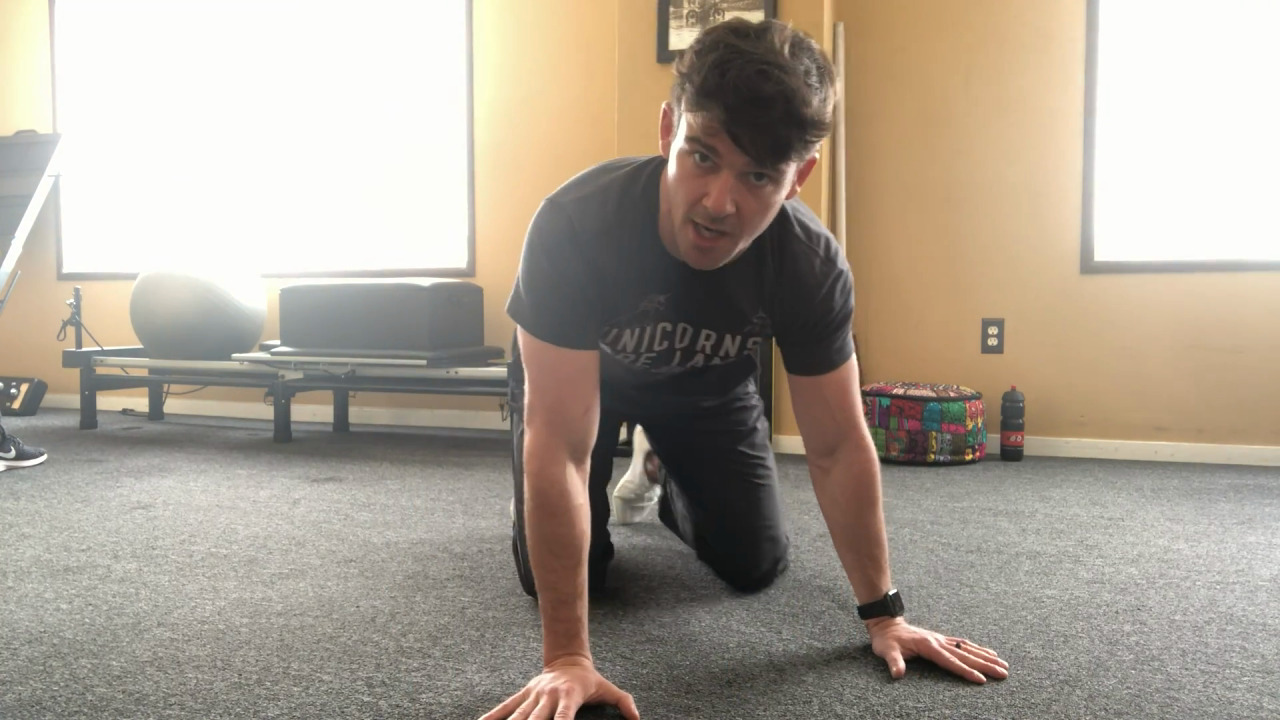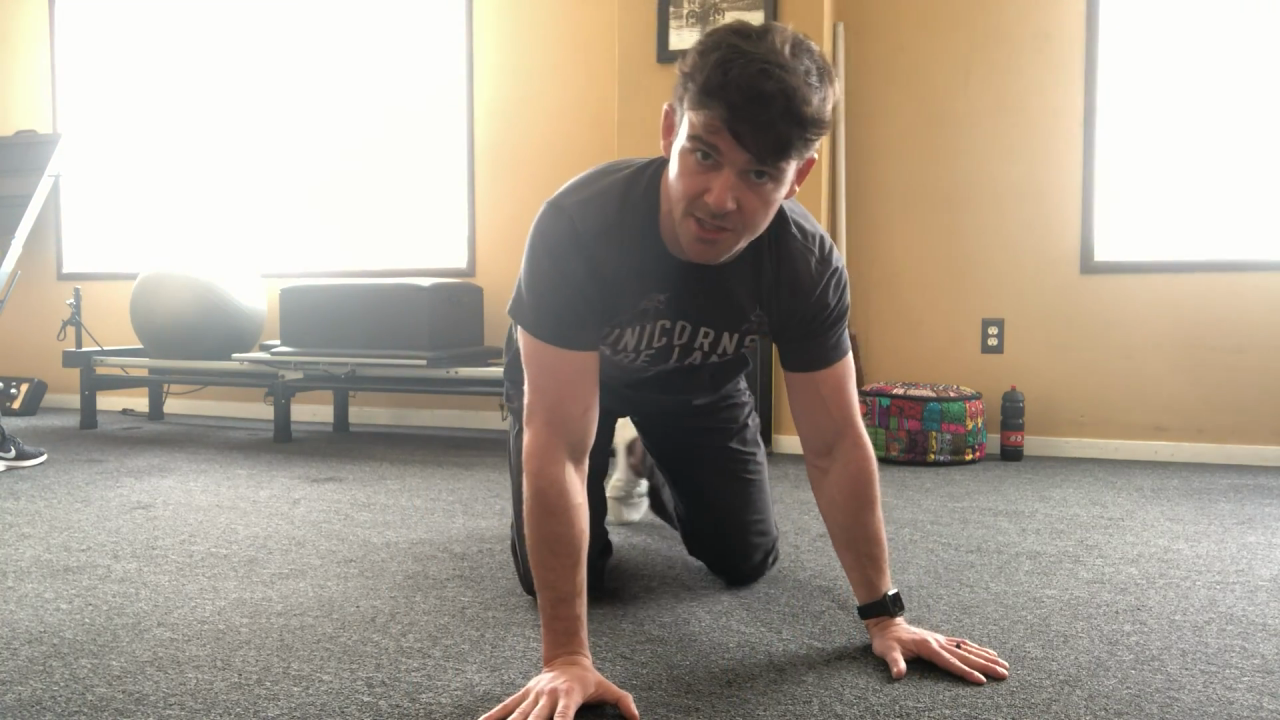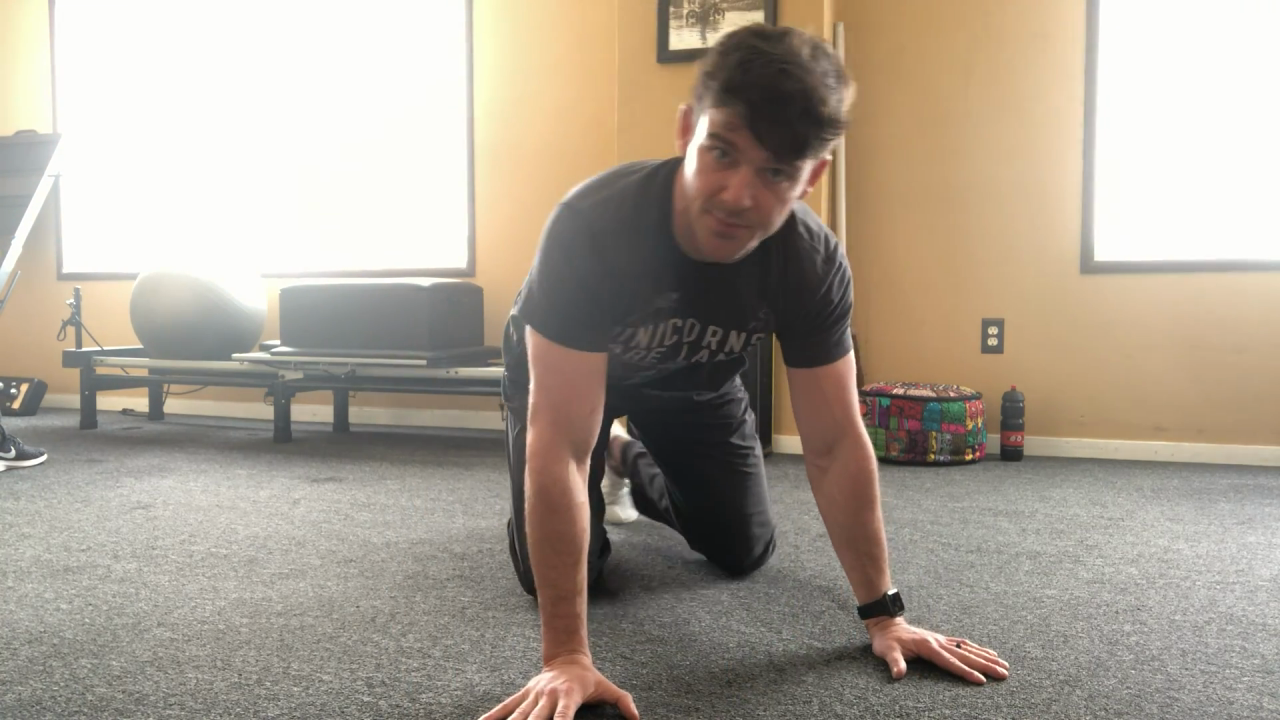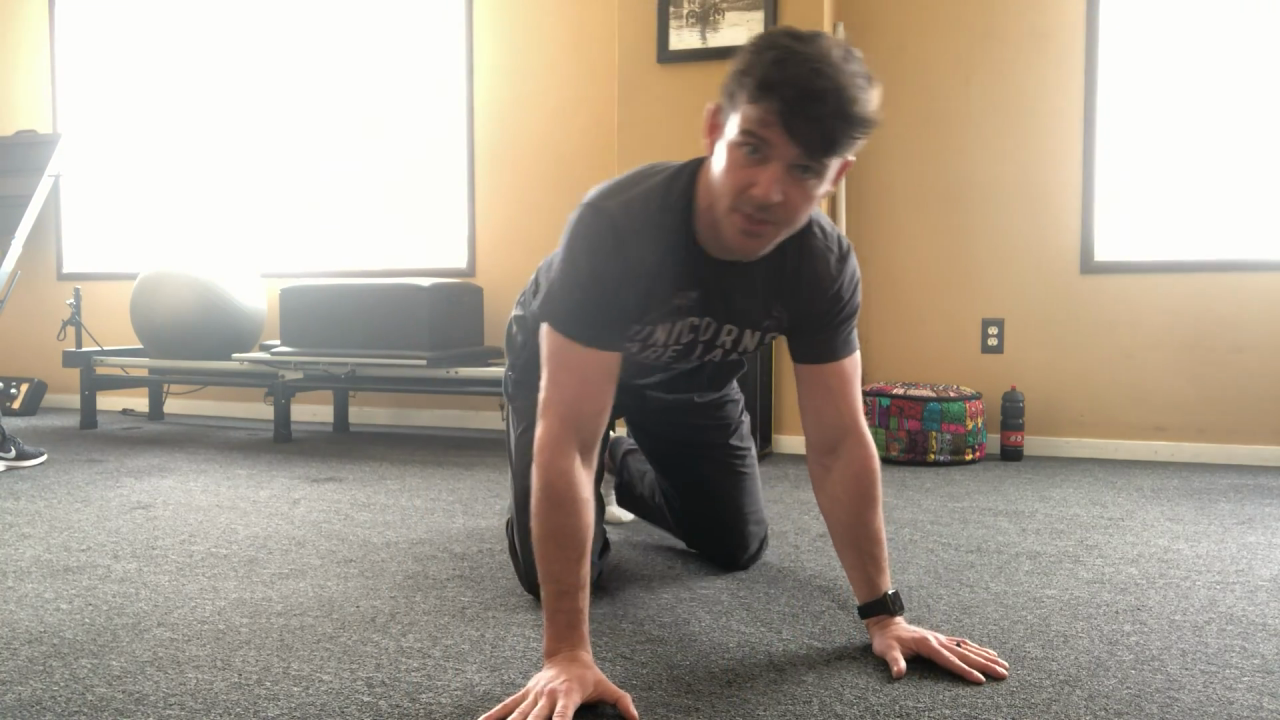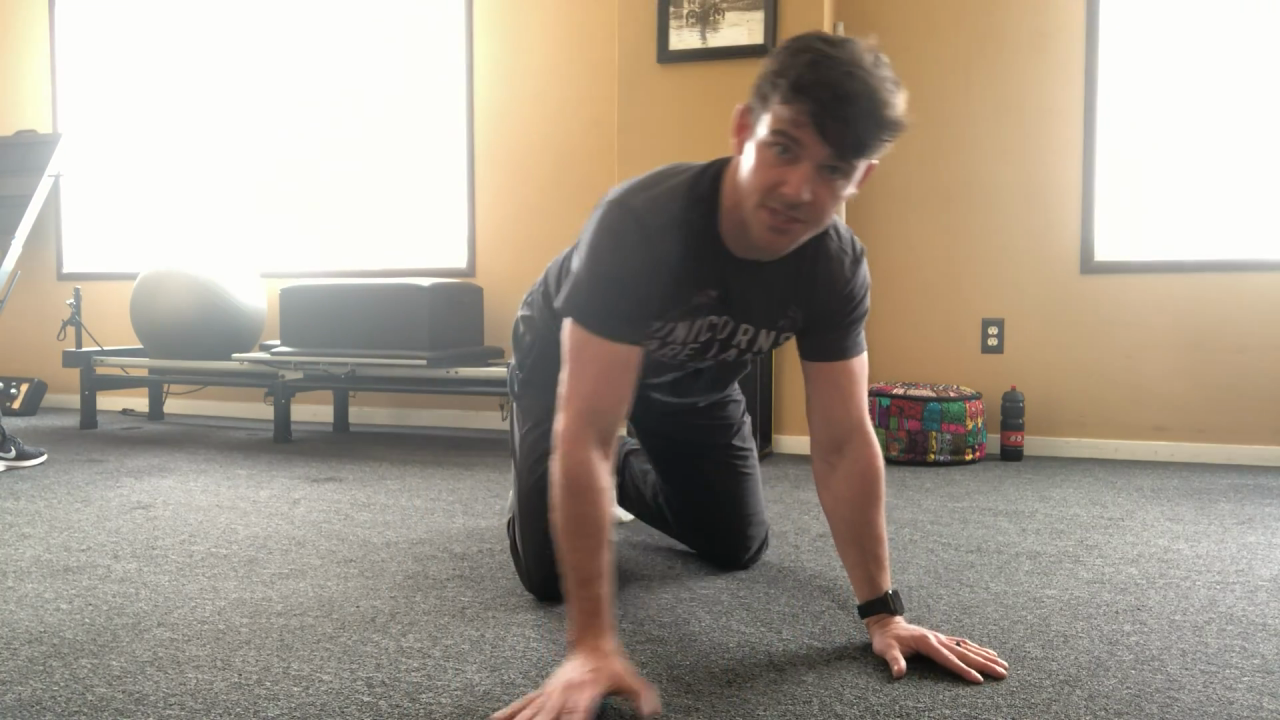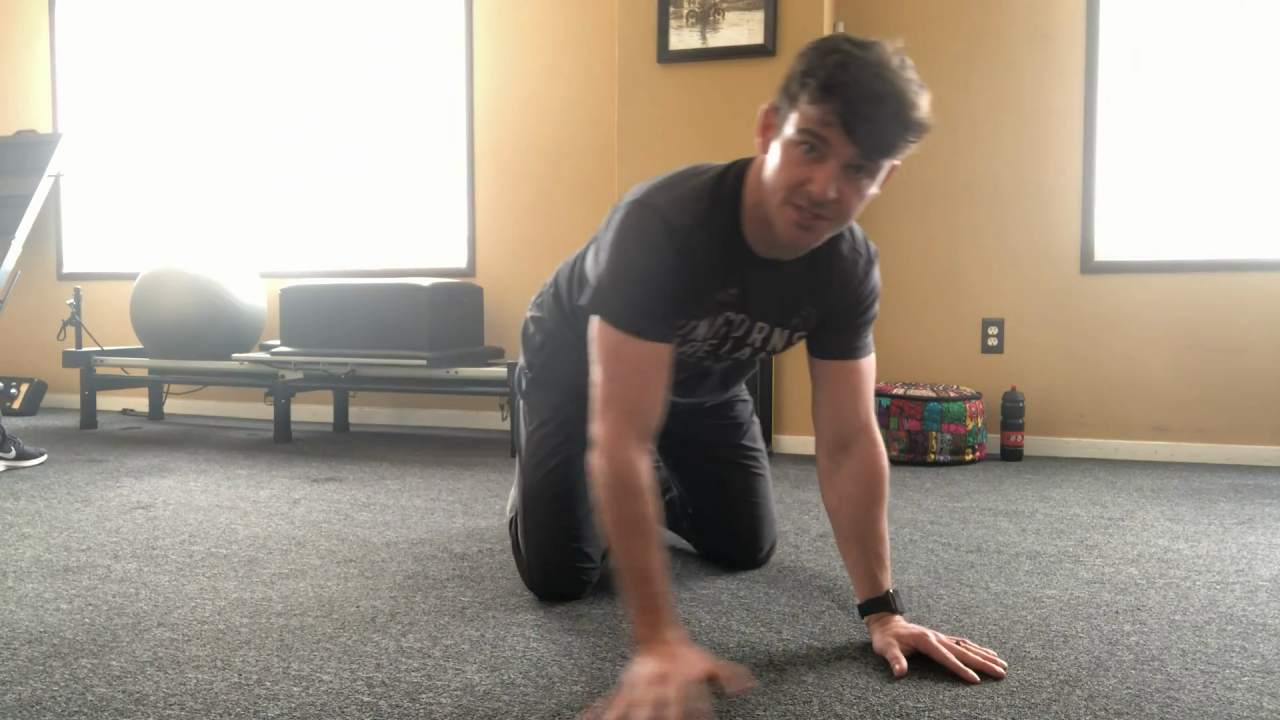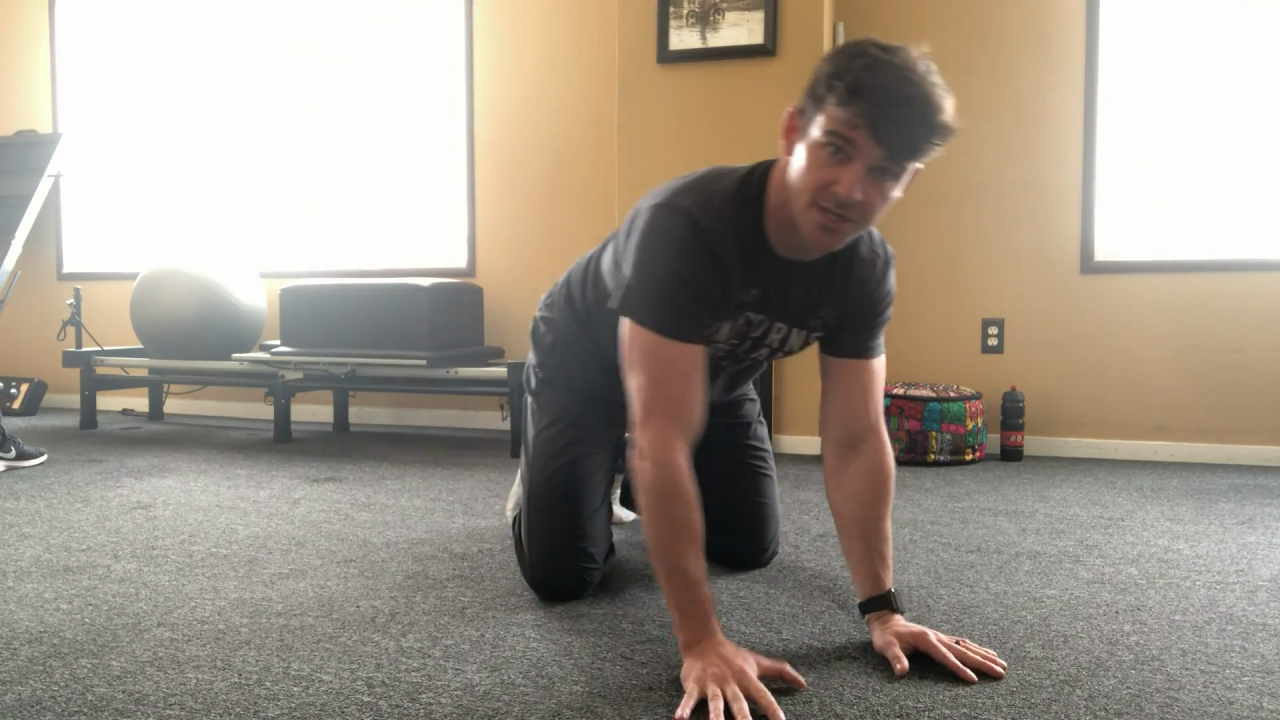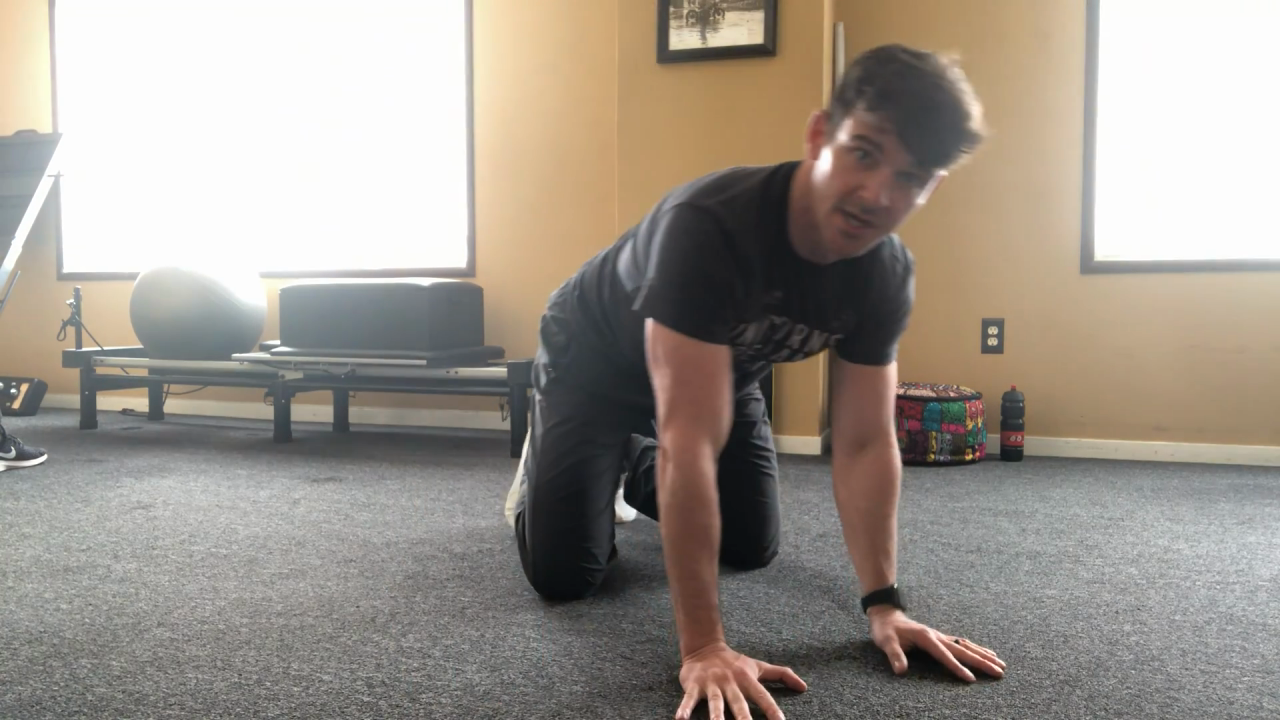
dt=0.1s
person 1, frame 1
left shoulder: (809, 262)
right shoulder: (576, 224)
left elbow: (837, 446)
right elbow: (561, 445)
left wrist: (881, 612)
right wrist: (566, 658)
left hip: (704, 382)
right hip: (580, 371)
left knee: (754, 566)
right knee: (552, 574)
left ankle: (666, 477)
person 1, frame 2
left shoulder: (805, 262)
right shoulder: (577, 224)
left elbow: (834, 445)
right elbow: (557, 446)
left wrist: (882, 613)
right wrist: (566, 657)
left hip: (696, 379)
right hip: (560, 368)
left knee: (747, 561)
right knee: (555, 571)
left ankle: (653, 473)
person 1, frame 3
left shoulder: (812, 262)
right shoulder: (591, 225)
left elbow: (835, 444)
right elbow: (560, 445)
left wrist: (882, 613)
right wrist: (566, 656)
left hip: (693, 376)
right hip: (562, 367)
left knee: (744, 550)
right knee: (553, 571)
left ankle: (631, 464)
person 1, frame 4
left shoulder: (824, 264)
right shoulder: (615, 225)
left elbow: (839, 445)
right elbow: (566, 444)
left wrist: (881, 612)
right wrist: (568, 653)
left hip: (689, 377)
right hip: (561, 361)
left knee: (737, 547)
right knee: (548, 574)
left ankle: (627, 471)
person 1, frame 5
left shoulder: (837, 266)
right shoulder: (638, 224)
left elbow: (844, 445)
right elbow: (585, 437)
left wrist: (881, 611)
right wrist: (592, 644)
left hip: (693, 379)
right hip: (566, 360)
left knee: (738, 547)
right knee: (552, 575)
left ankle: (632, 472)
right ankle: (552, 489)
person 1, frame 6
left shoulder: (848, 266)
right shoulder: (660, 224)
left elbow: (847, 444)
right elbow: (617, 436)
left wrist: (881, 610)
right wrist: (658, 639)
left hip: (702, 374)
right hip: (575, 360)
left knee: (747, 548)
right knee: (559, 573)
left ankle: (630, 486)
right ankle: (538, 471)
person 1, frame 7
left shoulder: (866, 269)
right shoulder: (687, 225)
left elbow: (857, 443)
right elbow: (663, 441)
left wrist: (882, 609)
right wrist: (701, 642)
left hip: (713, 376)
right hip: (584, 359)
left knee: (752, 547)
right knee: (562, 573)
left ankle: (629, 481)
right ankle: (539, 472)
person 1, frame 8
left shoulder: (885, 274)
right shoulder: (709, 223)
left elbow: (864, 444)
right elbow: (689, 442)
left wrist: (885, 602)
right wrist: (703, 647)
left hip: (718, 371)
right hip: (593, 358)
left knee: (753, 549)
right knee: (563, 573)
left ankle: (636, 471)
right ankle: (537, 465)
